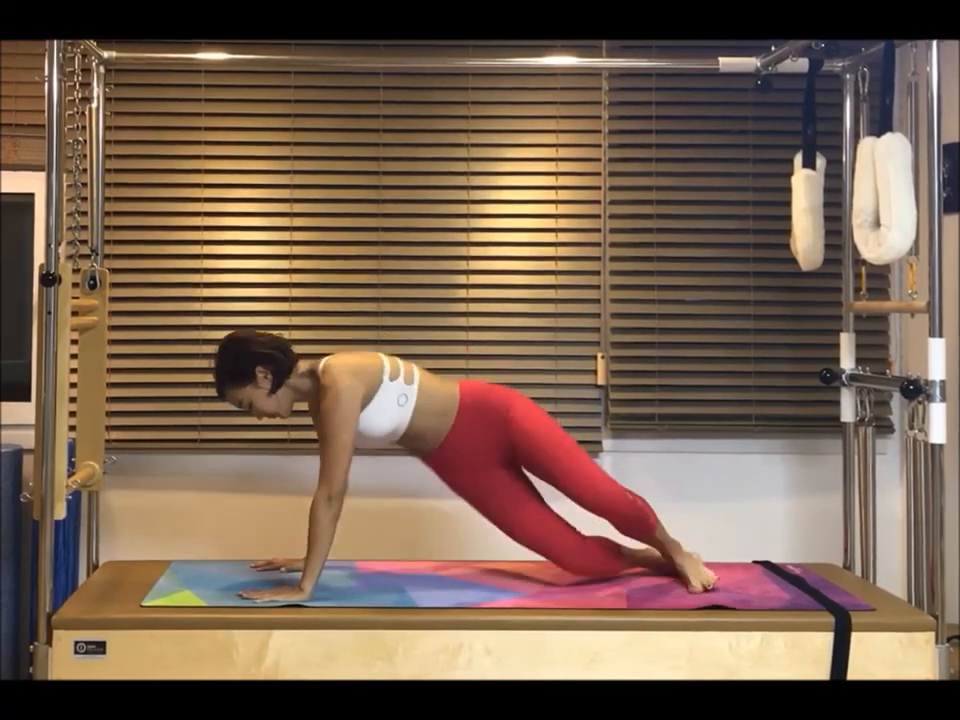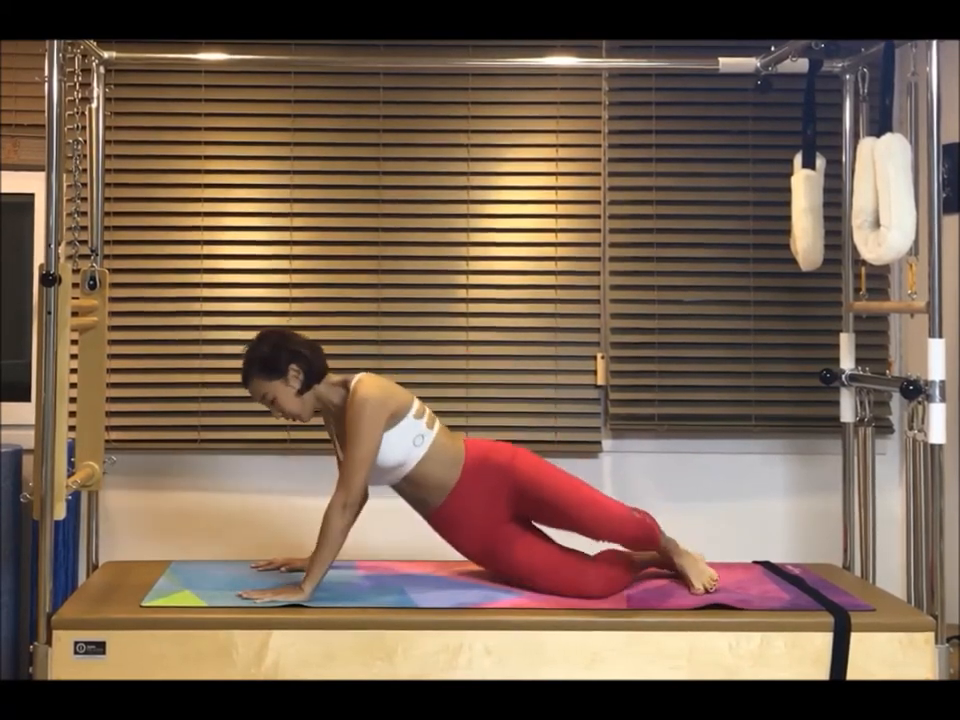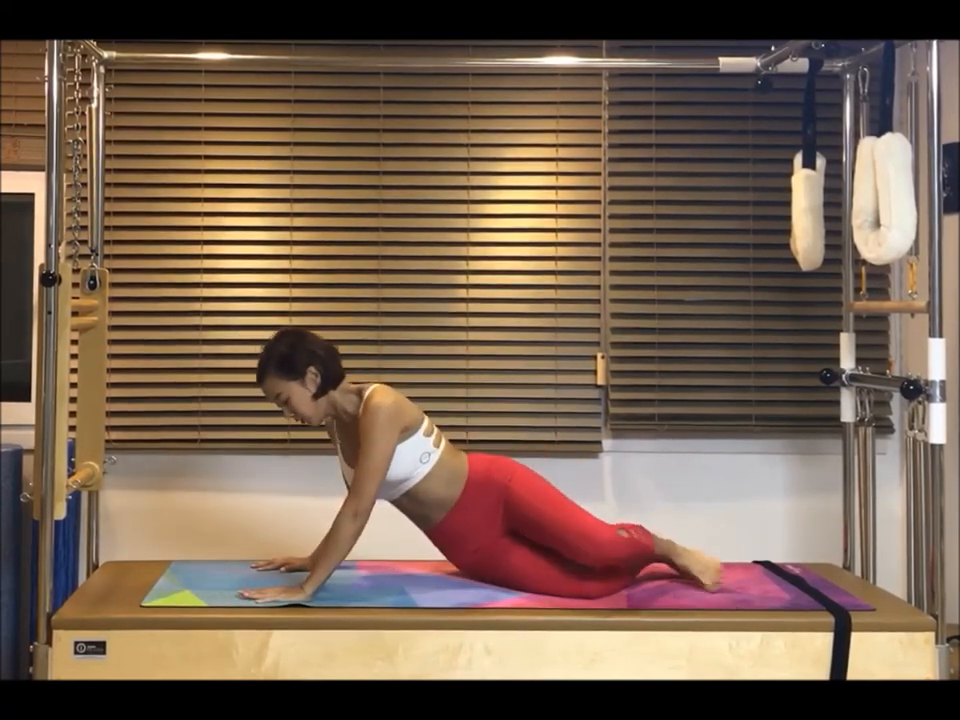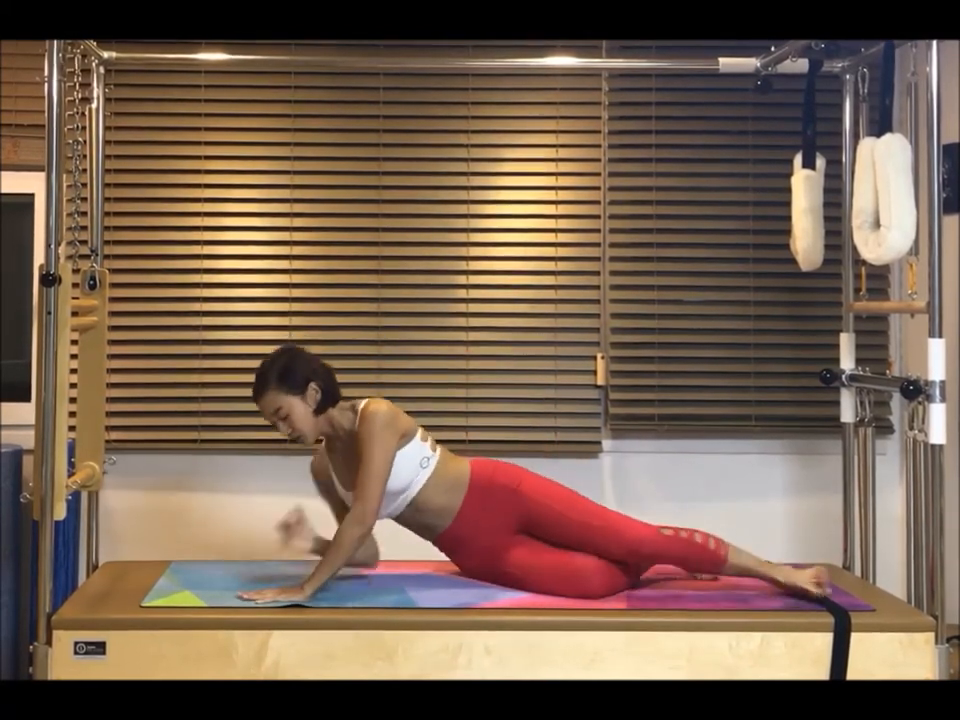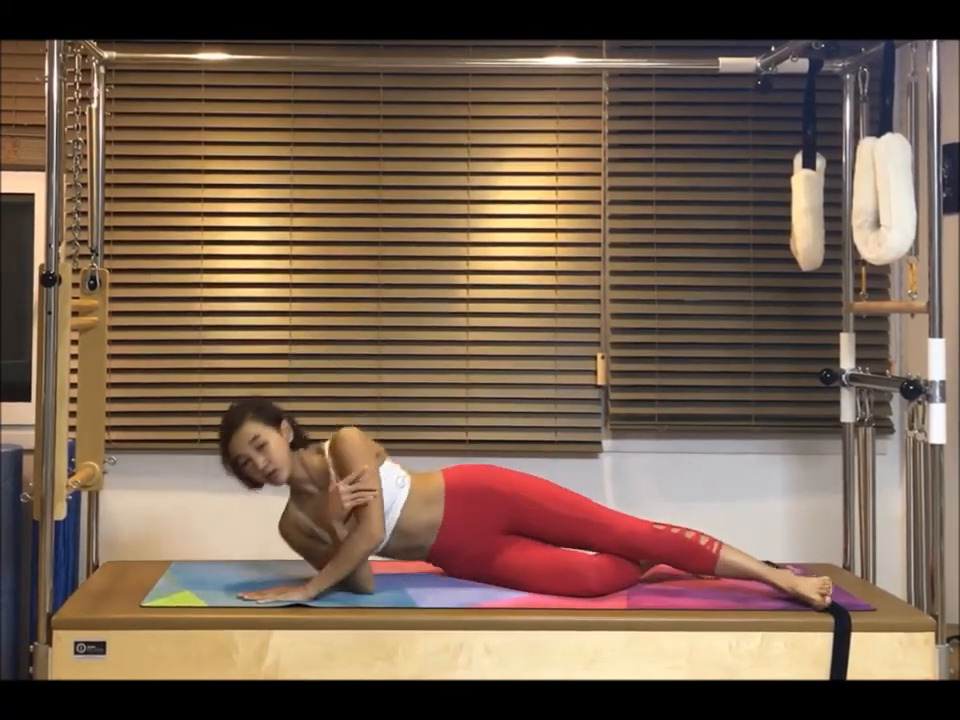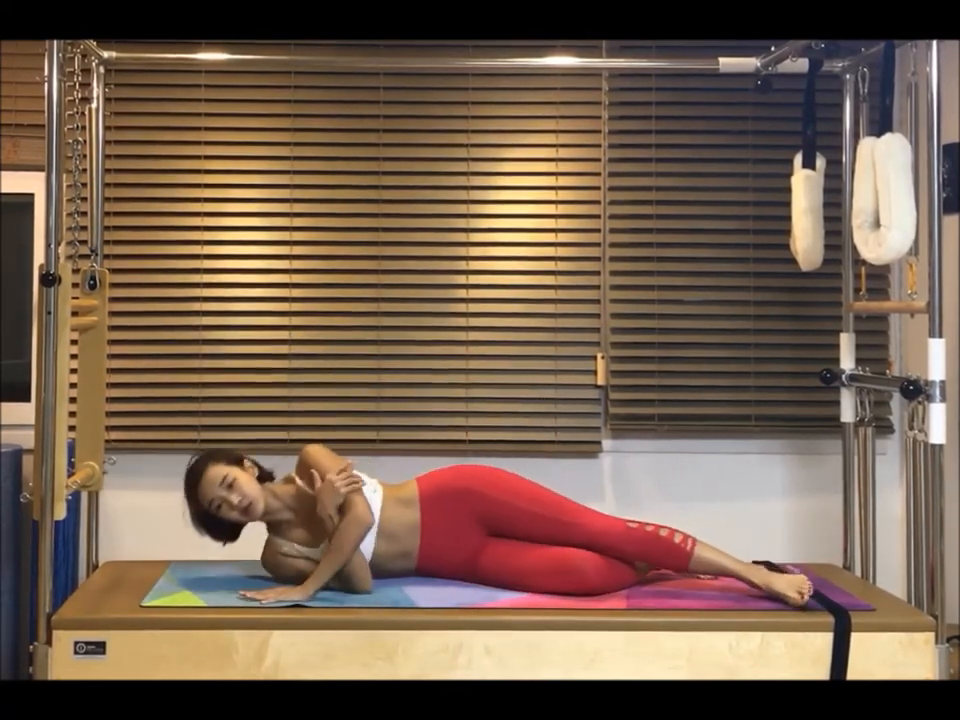
dt=0.3s
person 1, frame 1
left shoulder: (339, 381)
right shoulder: (319, 397)
left elbow: (330, 494)
right elbow: (331, 490)
left wrist: (305, 586)
right wrist: (307, 559)
left hip: (496, 413)
right hip: (459, 458)
left knee: (597, 493)
right knee: (574, 556)
left ankle: (674, 549)
right ankle: (652, 558)
person 1, frame 2
left shoulder: (366, 395)
right shoulder: (333, 416)
left elbow: (346, 501)
right elbow: (351, 500)
left wrist: (305, 588)
right wrist: (313, 560)
left hip: (493, 472)
right hip: (467, 527)
left knee: (609, 520)
left ankle: (672, 551)
right ankle: (650, 562)
person 1, frame 3
left shoulder: (379, 405)
right shoulder: (338, 423)
left elbow: (358, 512)
right elbow: (356, 505)
left wrist: (306, 589)
right wrist: (312, 560)
left hip: (495, 487)
right hip: (468, 545)
left knee: (598, 547)
left ankle: (668, 548)
right ankle: (651, 561)
person 1, frame 4
left shoulder: (374, 416)
right shoulder: (323, 468)
left elbow: (363, 515)
right elbow: (363, 552)
left wrist: (306, 587)
right wrist: (319, 545)
left hip: (500, 493)
right hip: (478, 548)
left knee: (633, 537)
right knee: (591, 579)
left ankle: (777, 572)
right ankle: (661, 567)
person 1, frame 5
left shoulder: (347, 443)
right shoulder: (294, 522)
left elbow: (370, 531)
right elbow: (362, 580)
left wrist: (306, 588)
right wrist: (340, 523)
left hip: (480, 498)
right hip: (466, 555)
left knee: (626, 531)
right knee: (592, 578)
left ankle: (780, 578)
right ankle: (658, 571)
person 1, frame 6
left shoulder: (309, 461)
right shoulder: (279, 553)
left elbow: (362, 516)
right elbow: (360, 581)
left wrist: (307, 588)
right wrist: (328, 523)
left hip: (459, 498)
right hip: (457, 556)
left knee: (604, 529)
right knee: (590, 575)
left ankle: (758, 574)
right ankle: (660, 571)
